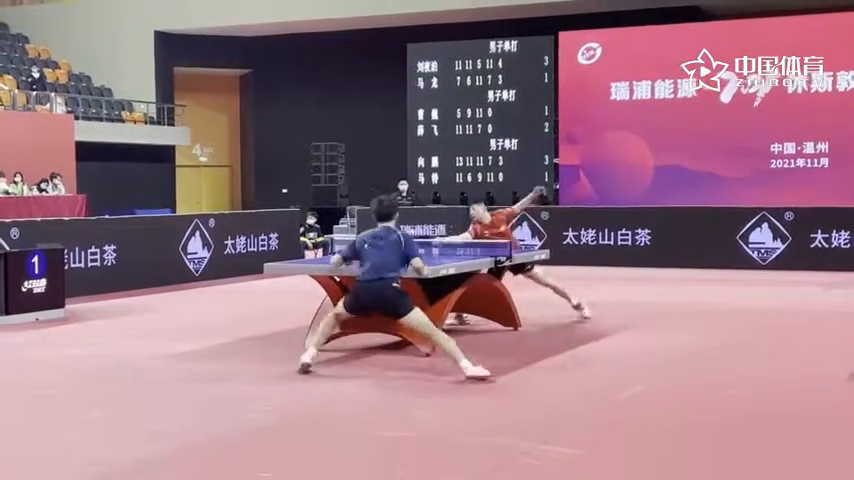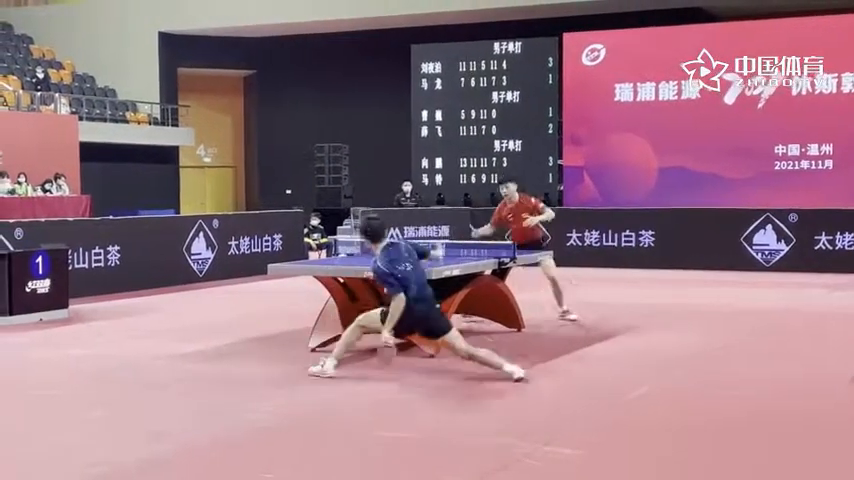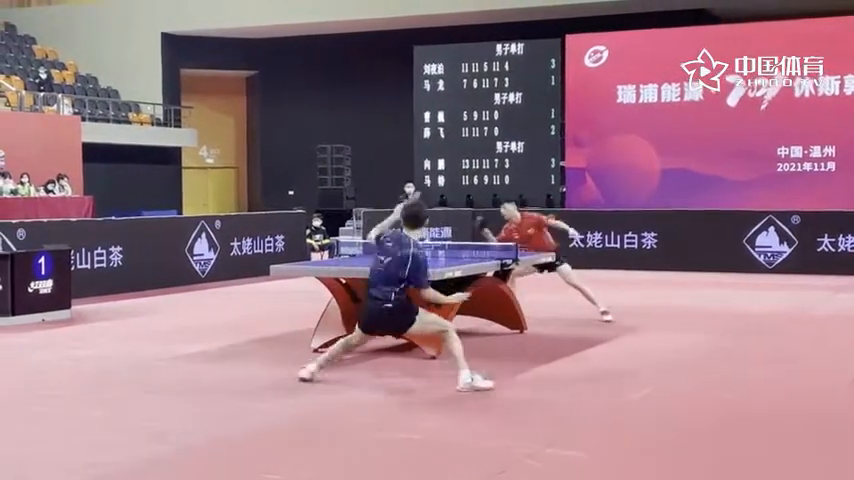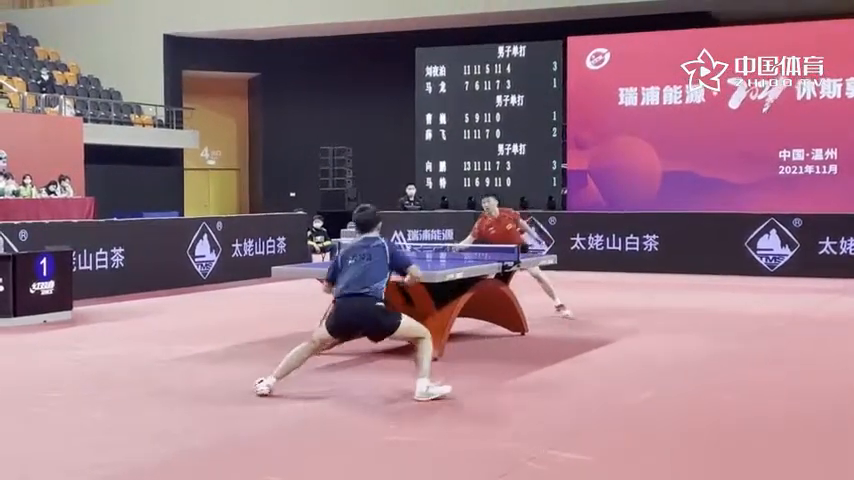
dt=0.5s
person 1, frame 1
left shoulder: (362, 238)
right shoulder: (402, 237)
left elbow: (335, 262)
right elbow: (417, 266)
left wrist: (340, 256)
right wrist: (423, 269)
left hip: (362, 290)
right hip: (389, 291)
left knee: (334, 317)
right knee: (430, 331)
left ankle: (310, 355)
right ankle: (468, 366)
person 1, frame 2
left shoulder: (379, 266)
right shoulder: (405, 246)
left elbow: (399, 299)
right elbow: (431, 255)
left wrist: (387, 330)
left hip: (408, 314)
right hip: (430, 311)
left knee: (359, 324)
right knee: (466, 351)
left ankle: (329, 365)
right ankle: (509, 368)
person 1, frame 3
left shoulder: (386, 238)
right shoulder: (416, 255)
left elbow: (373, 234)
right elbow: (426, 293)
left wrist: (395, 216)
right wrist: (451, 299)
left hip: (370, 308)
right hip: (392, 310)
left knee: (353, 341)
right knee: (447, 330)
left ankle: (312, 368)
right ankle: (466, 378)
person 1, frame 4
left shoulder: (344, 252)
right shoulder: (386, 247)
left elbow: (327, 287)
right elbow: (416, 274)
right wrist: (409, 280)
left hip: (343, 310)
right hip: (371, 309)
left knee: (312, 344)
right knee: (423, 336)
left ankle: (268, 382)
right ankle: (423, 386)
person 2, frame 1
left shoulder: (501, 216)
right shoulder: (475, 228)
left elbow: (518, 208)
right elbow: (463, 238)
left wrist: (534, 195)
left knee: (546, 282)
left ankle: (575, 303)
right ankle: (461, 315)
person 2, frame 2
left shoulder: (530, 201)
right shoulder: (501, 209)
left elbow: (551, 214)
right elbow: (491, 228)
left wrist: (538, 218)
right wrist: (477, 232)
left hip: (536, 243)
right hip: (517, 245)
left knee: (552, 276)
left ankle: (564, 310)
person 2, frame 3
left shoulder: (532, 218)
right shoulder: (507, 230)
left elbow: (554, 223)
right elbow: (496, 243)
left wrist: (569, 229)
right wrist: (487, 233)
left knee: (573, 282)
right knee: (509, 275)
left ankle: (602, 309)
person 2, frame 4
left shoulder: (509, 214)
right shoulder: (482, 223)
left elbow: (522, 224)
right elbow: (469, 240)
left wrist: (534, 235)
left knee: (537, 274)
left ankle: (558, 304)
